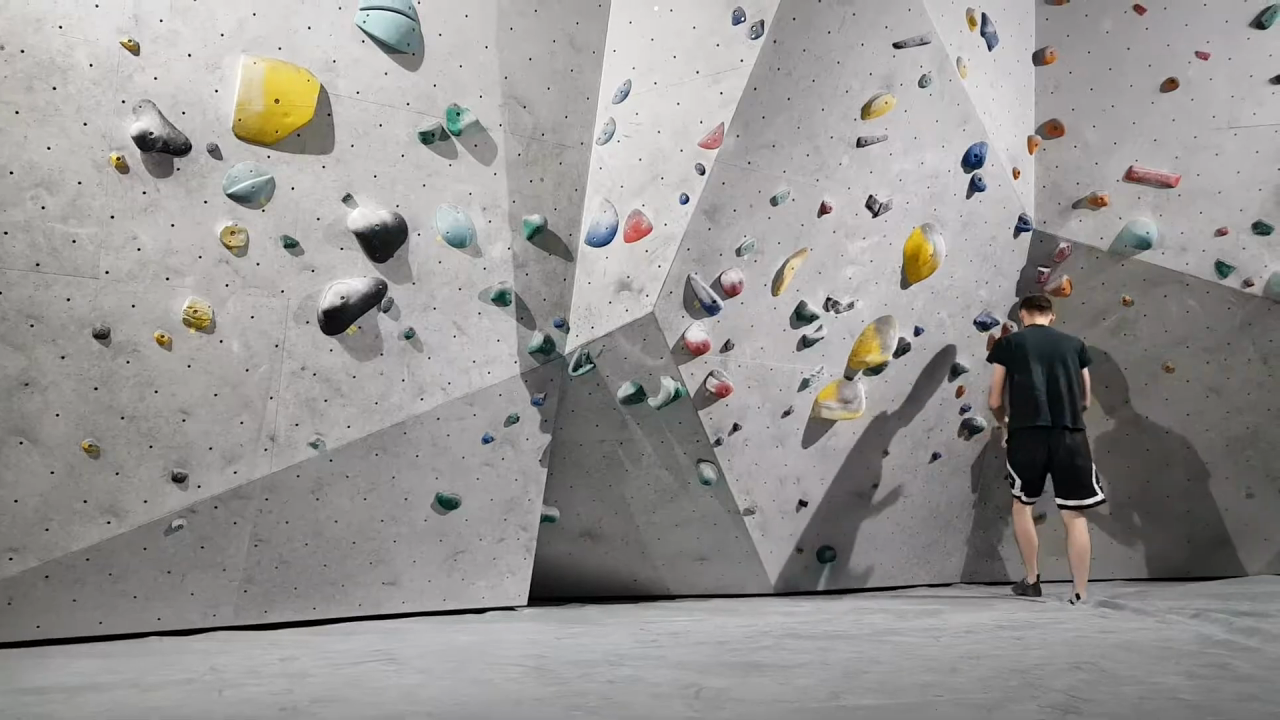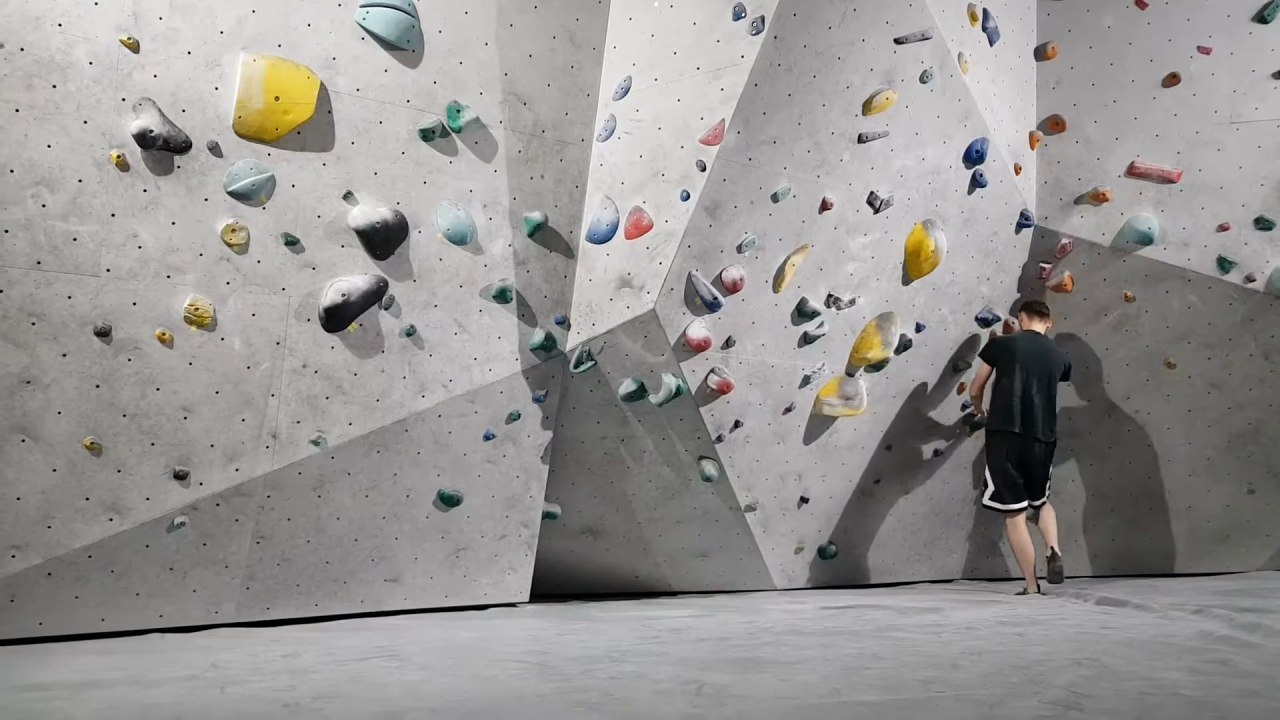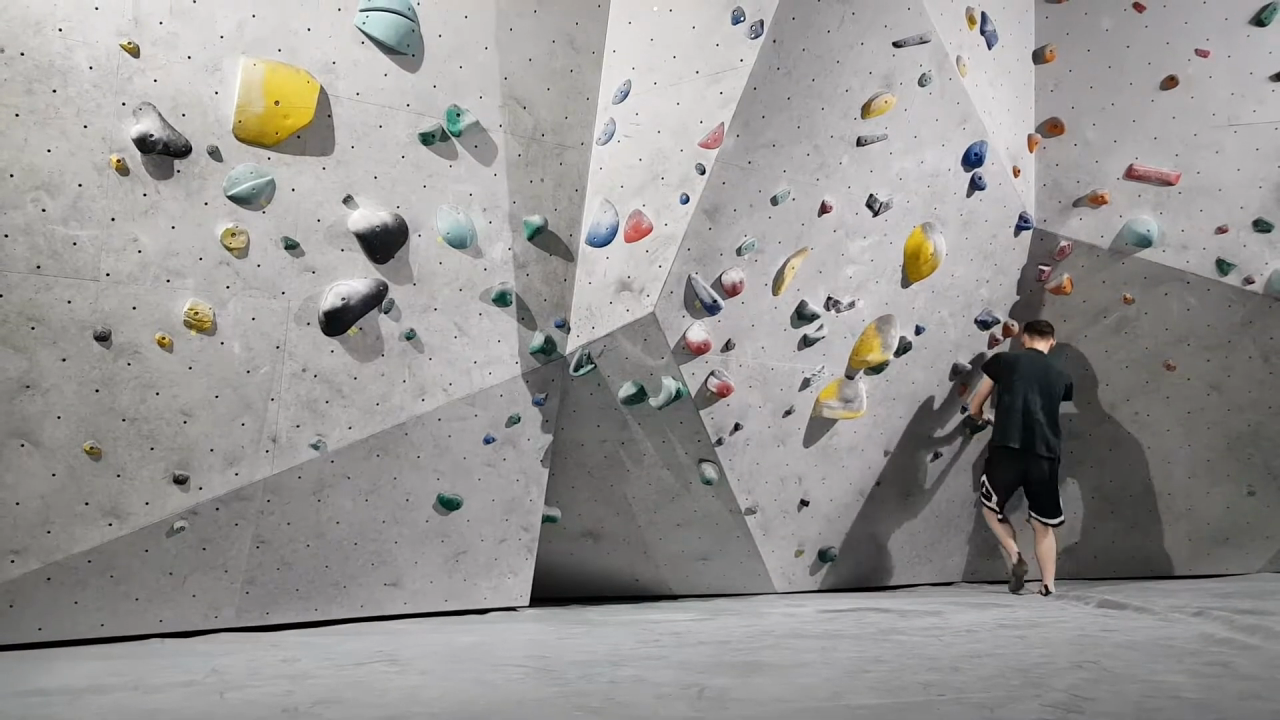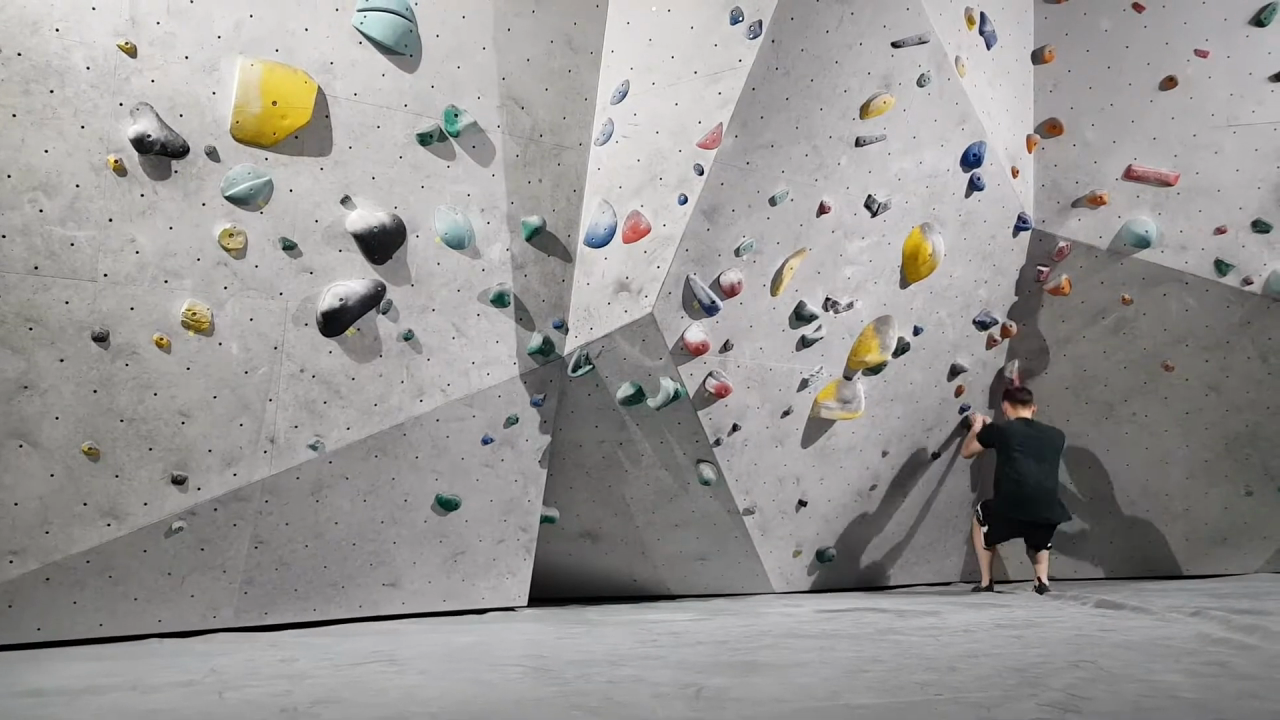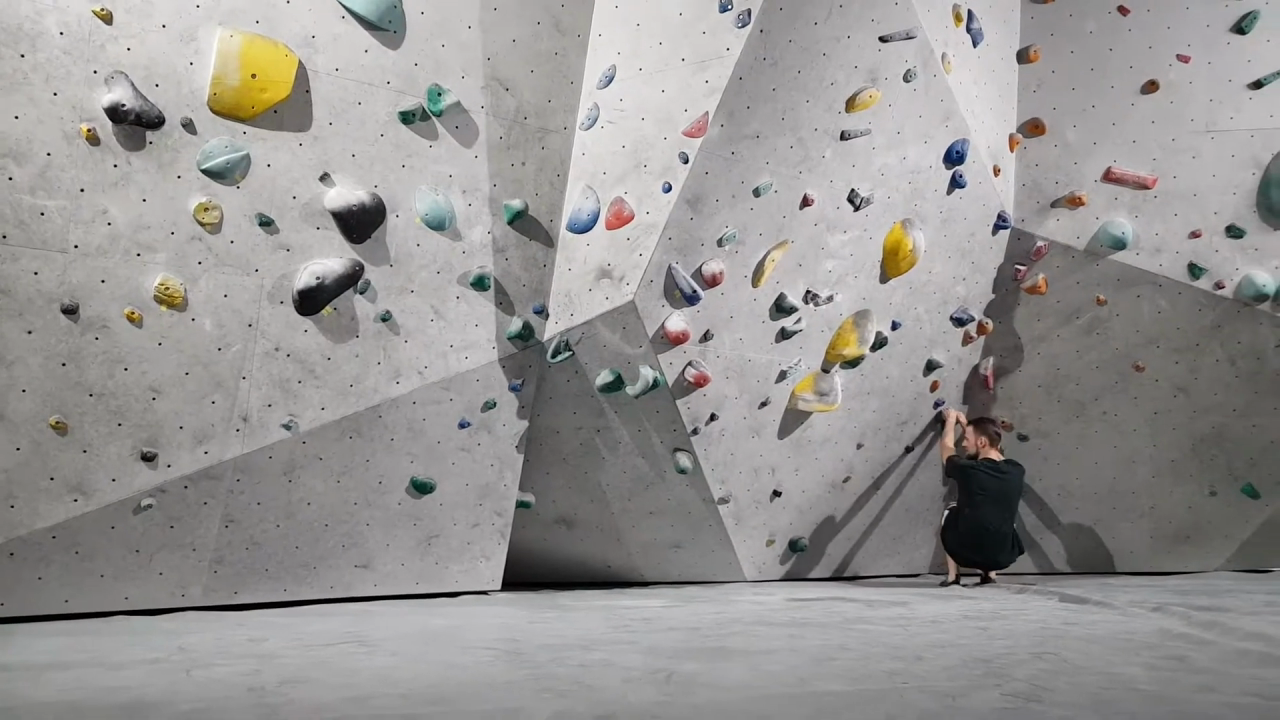
dt=0.5s
person 1, frame 1
left shoulder: (1008, 343)
right shoulder: (1075, 344)
left elbow: (995, 401)
right elbow: (1085, 400)
left wrist: (1004, 423)
left hip: (1027, 433)
right hip: (1071, 433)
left knee: (1021, 503)
right knee: (1074, 515)
left ankle: (1031, 579)
right ankle: (1080, 593)
person 1, frame 2
left shoulder: (1000, 344)
right shoulder: (1060, 357)
left elbow: (976, 390)
left wrist: (980, 409)
left hip: (1005, 434)
right hip: (1043, 438)
left knee: (1015, 514)
right knee: (1041, 500)
left ankle: (1031, 586)
right ankle: (1054, 551)
person 1, frame 3
left shoulder: (1003, 361)
right shoulder: (1062, 376)
left elbow: (974, 407)
left wrist: (981, 418)
left hip: (1008, 449)
right hip: (1046, 454)
left knee: (991, 508)
right knee: (1043, 523)
left ankle: (1015, 557)
right ankle: (1049, 586)
person 1, frame 4
left shoulder: (1000, 431)
right shoulder: (1056, 435)
left elbow: (966, 451)
left wrist: (977, 425)
left hip: (1011, 511)
right hip: (1048, 516)
left knee: (980, 516)
right knee: (1037, 538)
left ankle: (986, 582)
right ankle: (1042, 580)
person 1, frame 5
left shoulder: (966, 470)
right shoulder: (1016, 470)
left elbow: (946, 447)
right elbow: (993, 455)
left wrist: (951, 420)
right wrist: (966, 424)
left hip: (967, 554)
right hip: (1003, 556)
left knee: (950, 512)
left ankle: (952, 577)
right ankle: (990, 574)
